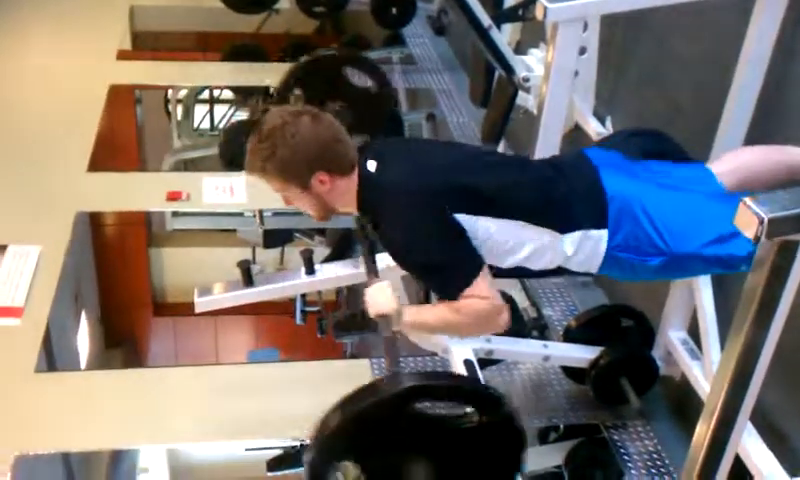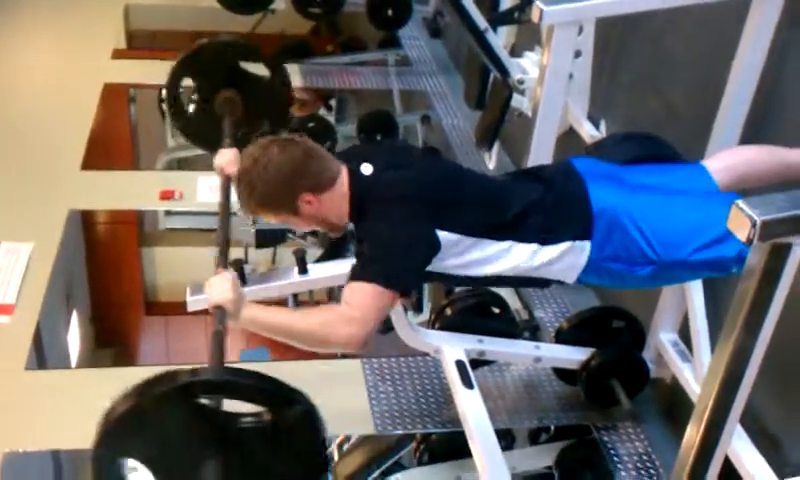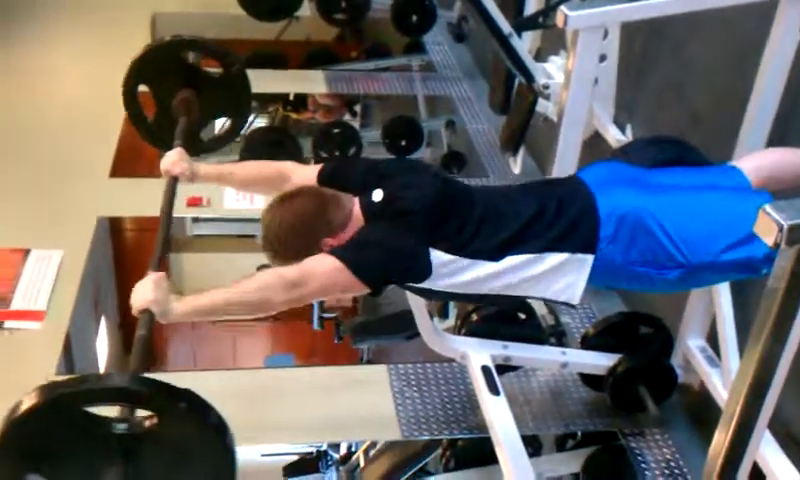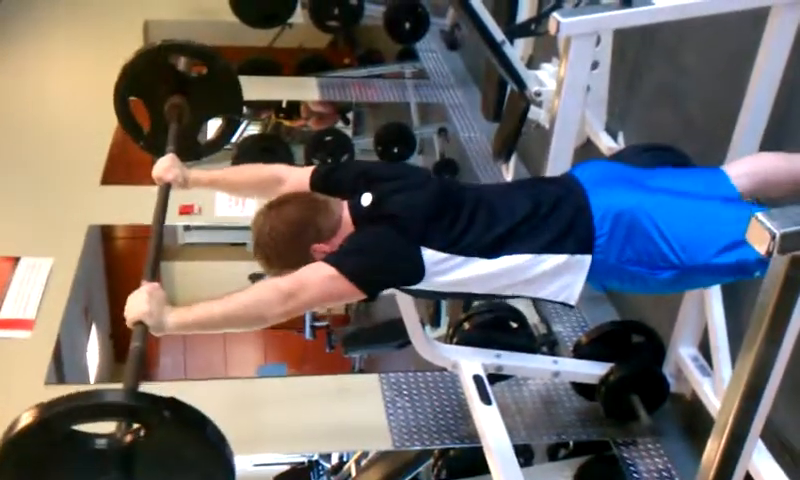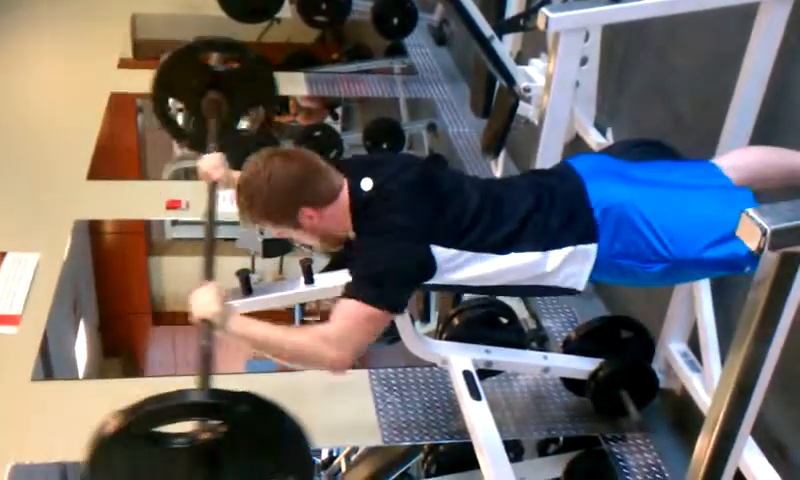
dt=0.5s
person 1, frame 1
left shoulder: (410, 222)
right shoulder: (376, 156)
left elbow: (491, 313)
left wrist: (402, 313)
left hip: (606, 225)
right hip: (587, 176)
left knee: (755, 233)
right knee: (714, 181)
person 1, frame 2
left shoulder: (392, 224)
right shoulder: (362, 162)
left elbow: (348, 330)
right elbow: (310, 164)
left wrist: (243, 310)
right wrist: (249, 171)
left hip: (593, 236)
right hip: (571, 186)
left knee: (747, 233)
right knee: (711, 179)
person 1, frame 3
left shoulder: (395, 239)
right shoulder: (371, 178)
left elbow: (288, 289)
right elbow: (289, 174)
left wrist: (173, 306)
right wrist: (199, 169)
left hip: (607, 239)
right hip: (591, 194)
right knee: (740, 180)
person 1, frame 4
left shoulder: (384, 242)
right shoulder: (362, 182)
left elbow: (283, 300)
right elbow: (280, 177)
left wrist: (168, 317)
right wrist: (191, 175)
left hip: (603, 238)
right hip: (585, 192)
right knee: (731, 188)
person 1, frame 5
left shoulder: (388, 244)
right shoulder: (362, 171)
left elbow: (334, 349)
right elbow: (295, 181)
left wrist: (226, 319)
right wrist: (234, 176)
left hip: (600, 233)
right hip: (581, 183)
right knee: (722, 178)
